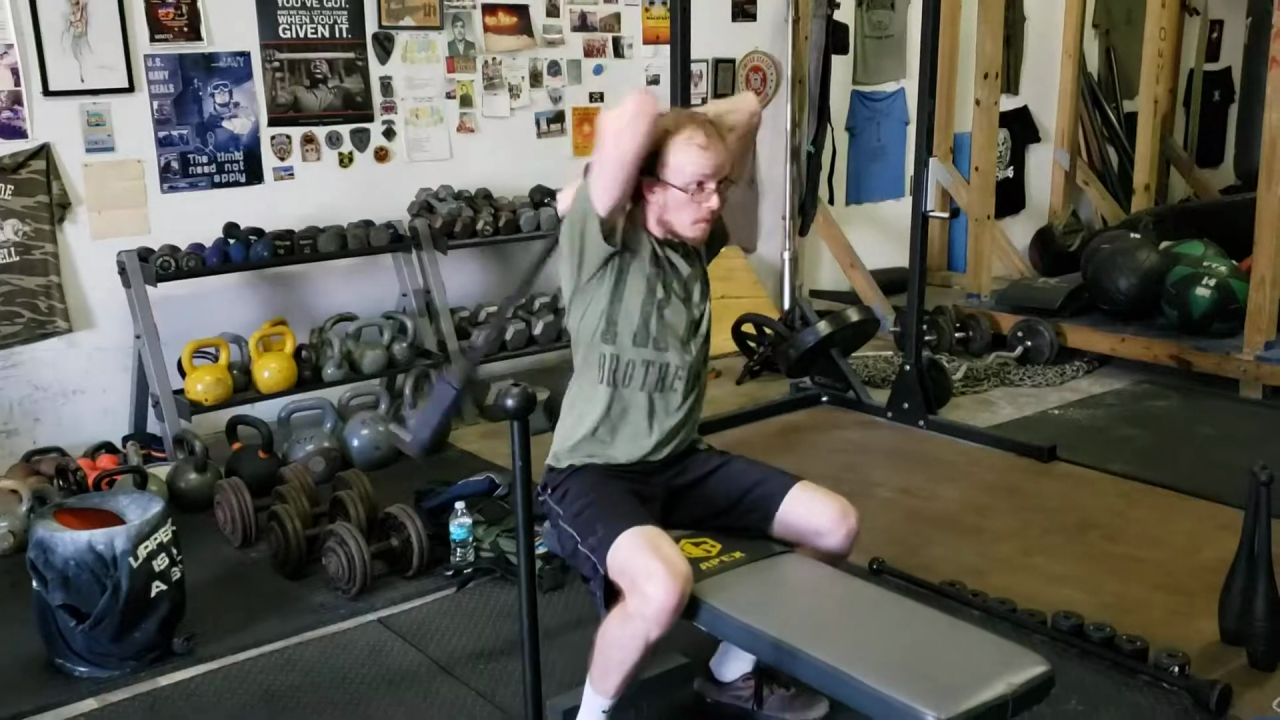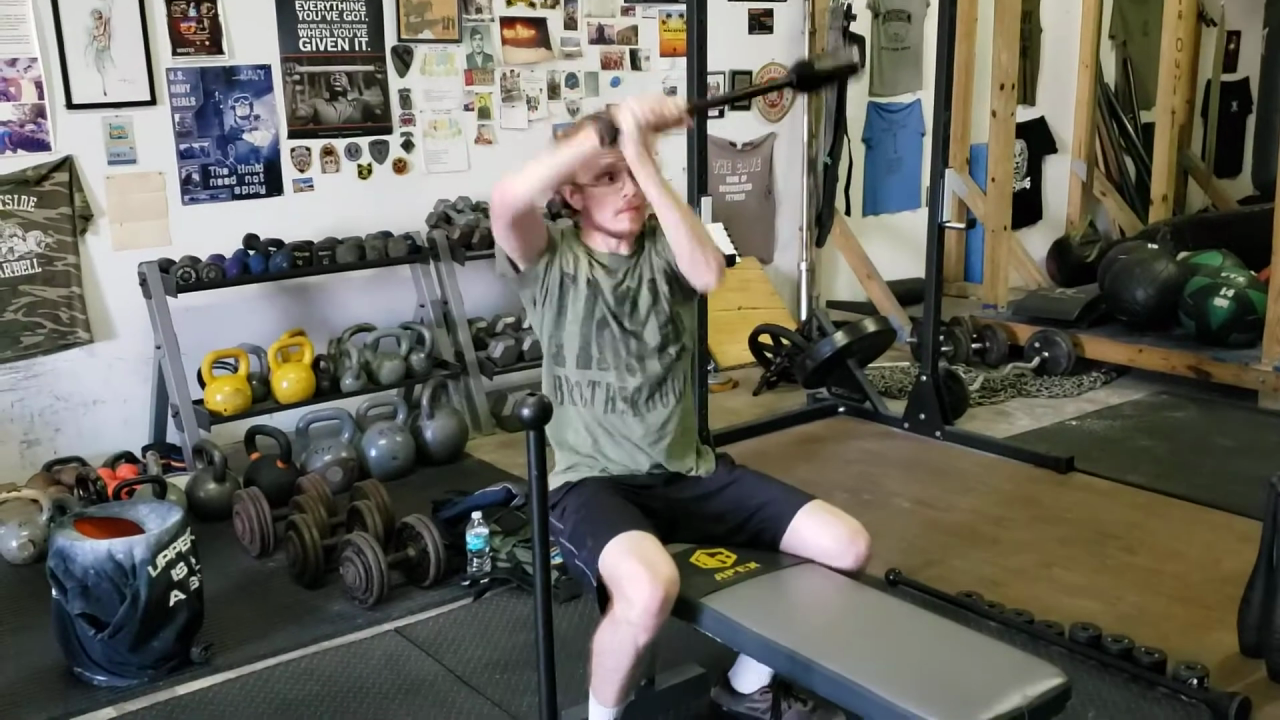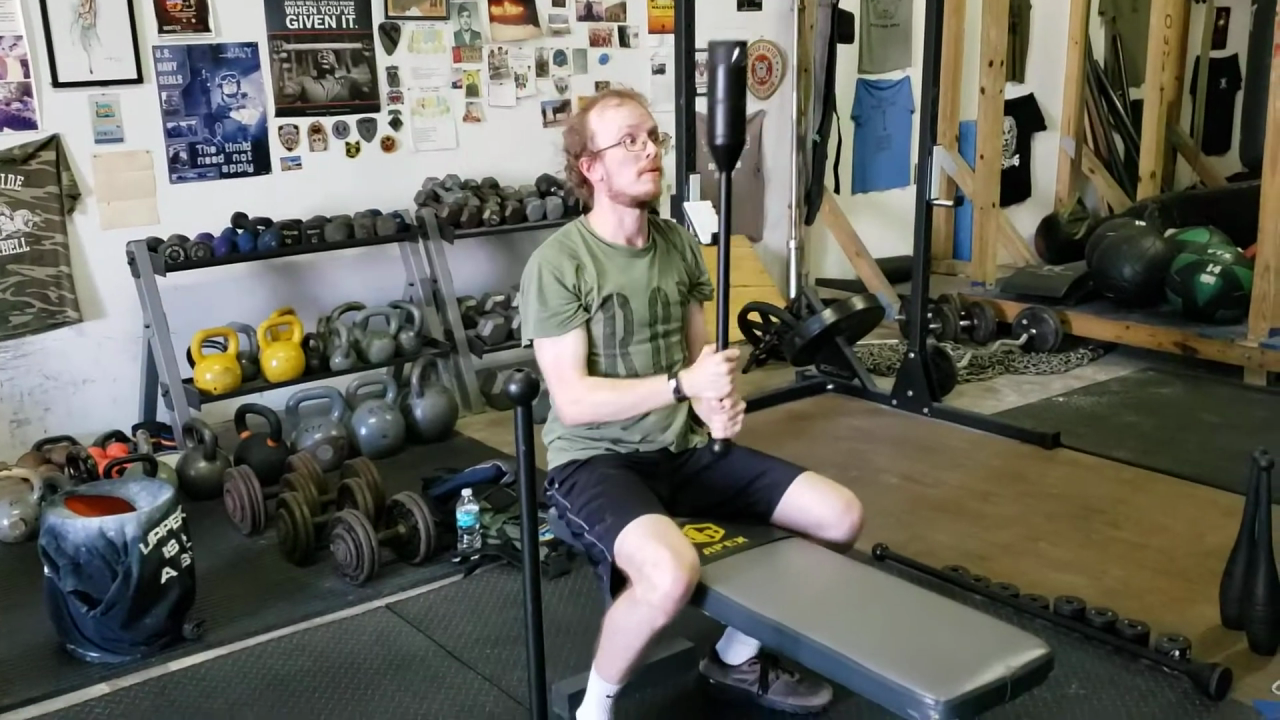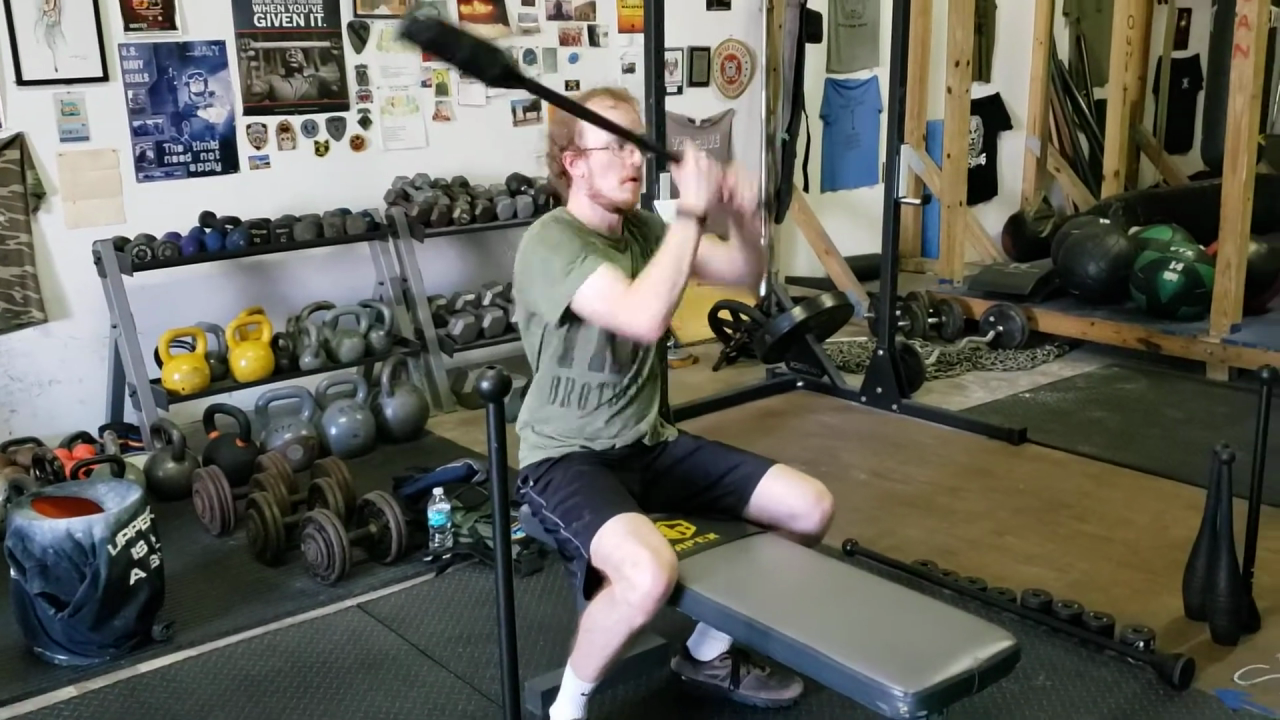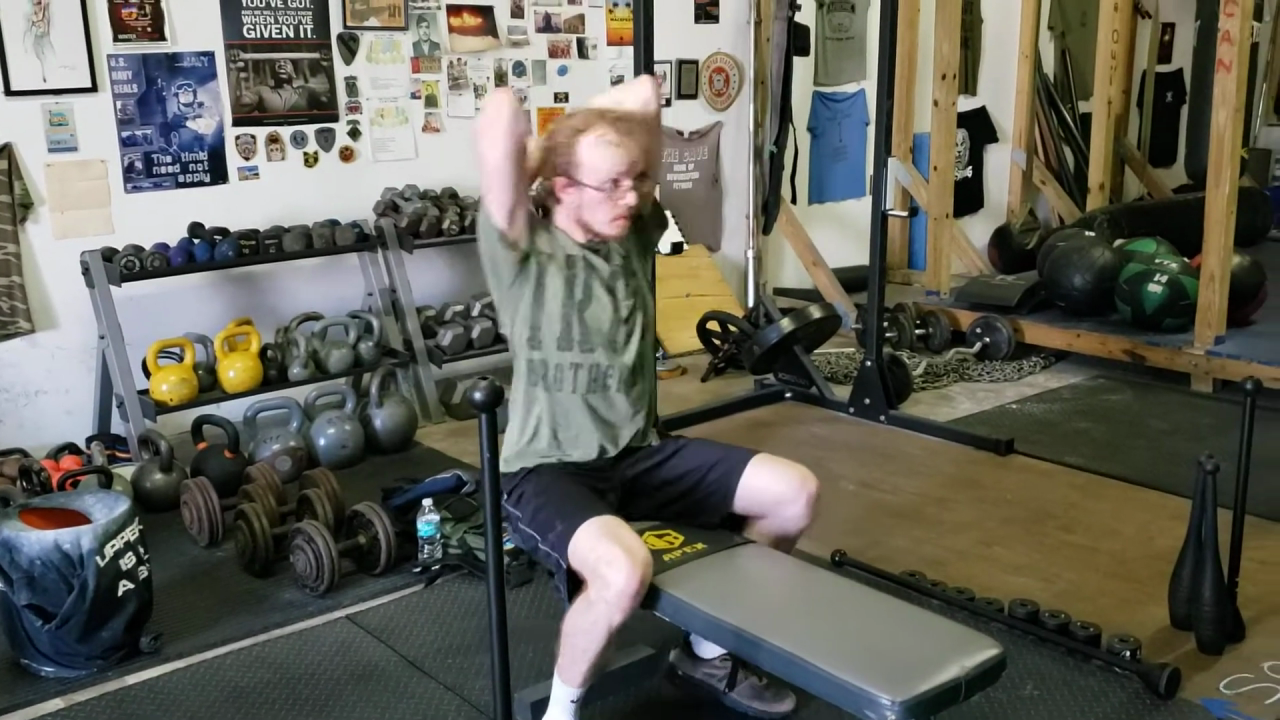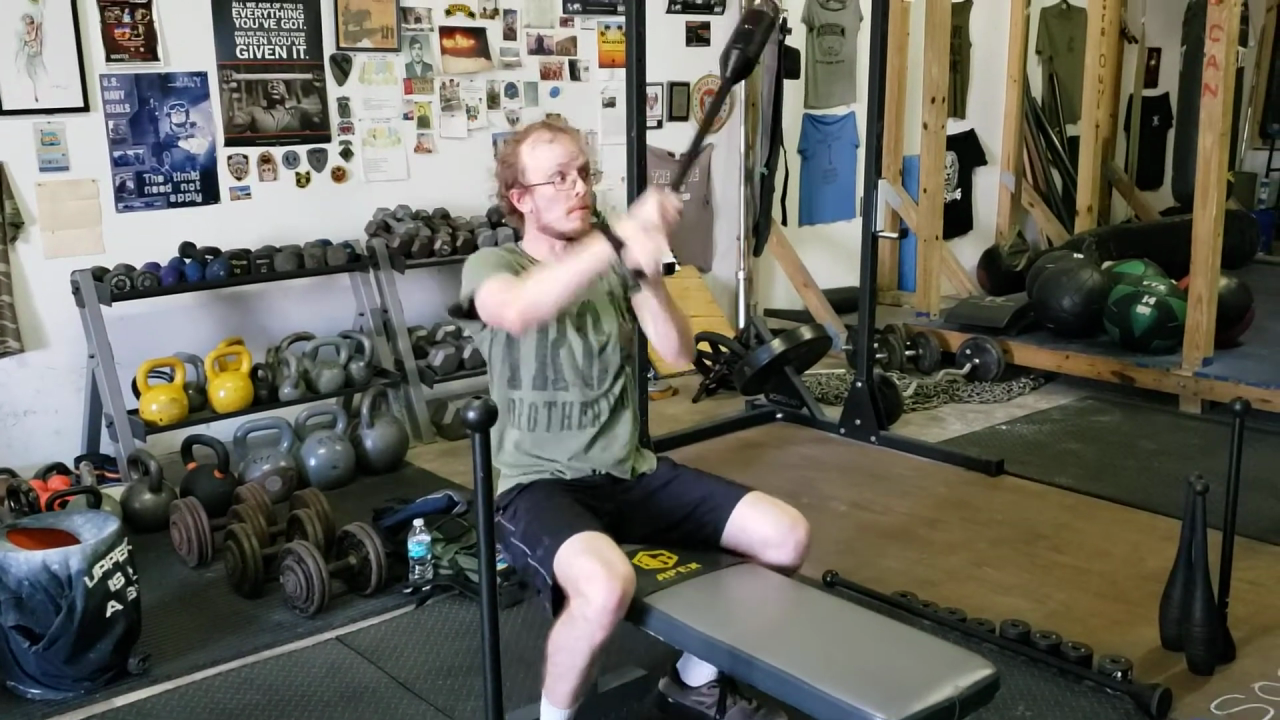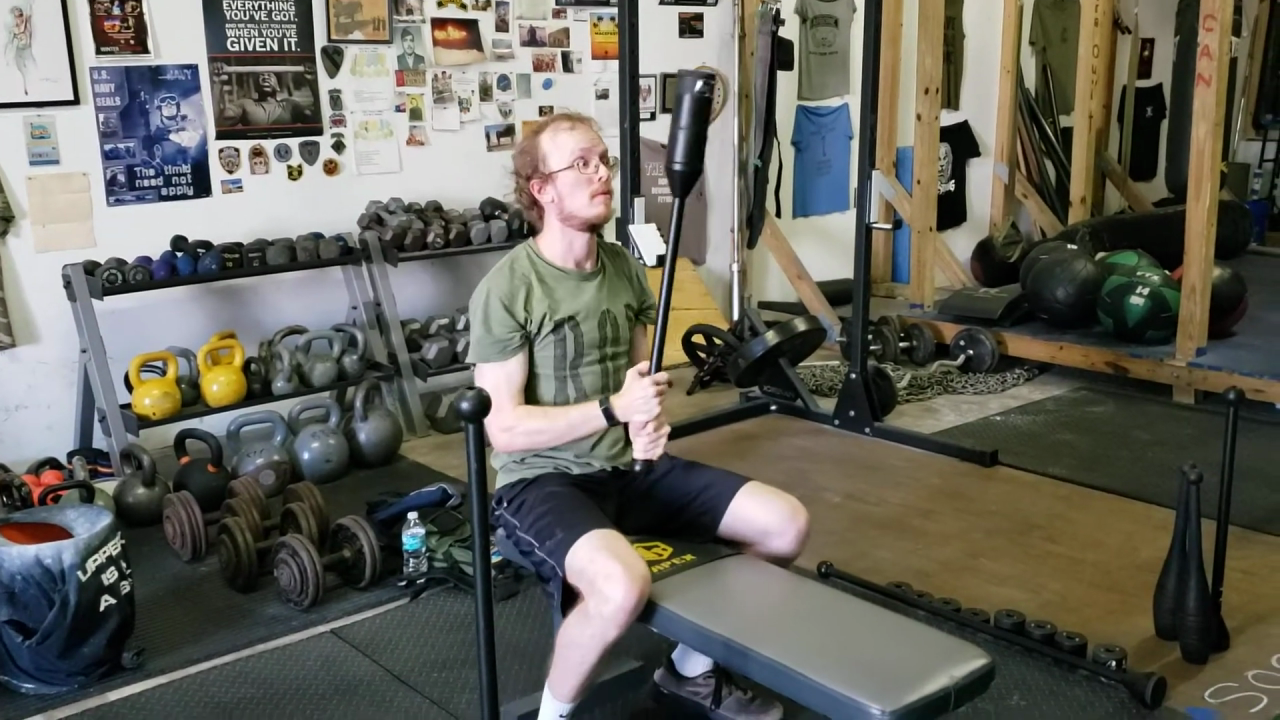
dt=0.5s
person 1, frame 1
left shoulder: (693, 232)
right shoulder: (598, 234)
left elbow: (745, 110)
right elbow: (634, 115)
right wrist: (608, 156)
left hip: (679, 461)
right hip: (592, 470)
left knee: (836, 523)
right knee: (663, 587)
person 1, frame 2
left shoulder: (661, 249)
right shoulder: (548, 255)
left elbow: (706, 274)
right elbow: (507, 200)
left wrist: (643, 151)
right wrist: (613, 128)
left hip: (688, 470)
right hip: (594, 481)
left knee: (848, 547)
right knee: (648, 589)
person 1, frame 3
left shoulder: (678, 243)
right shoulder: (557, 264)
right elbow: (574, 401)
left wrist: (712, 399)
right wrist: (683, 384)
left hip: (681, 448)
right hip: (594, 460)
left knee: (840, 515)
right knee: (669, 574)
left ankle: (737, 656)
person 1, frame 4
left shoulder: (637, 223)
right shoulder: (550, 243)
left elbow: (744, 277)
right elbow: (644, 318)
left wrist: (743, 220)
right wrist: (688, 213)
left hip: (649, 446)
right hip: (566, 460)
left knee: (810, 506)
right knee: (648, 572)
left ankle: (708, 652)
person 1, frame 5
left shoulder: (629, 227)
right shoulder: (520, 241)
left elbow: (643, 95)
right elbow: (500, 107)
right wrist: (528, 168)
left hip: (638, 454)
right hip: (548, 469)
left knee: (794, 493)
right knee: (623, 572)
left ankle: (708, 650)
person 1, frame 6
left shoulder: (614, 266)
right shoulder: (493, 268)
left elbow: (675, 351)
right elbow: (518, 312)
left wrist: (648, 264)
right wrist: (614, 241)
left hip: (630, 473)
right hip: (540, 486)
left knee: (787, 536)
right knee: (604, 587)
person 1, frame 7
left shoulder: (623, 267)
right shoulder: (506, 290)
right elbow: (504, 430)
left wrist: (646, 421)
right wrist: (613, 410)
left hip: (625, 470)
right hip: (541, 482)
left knee: (785, 524)
right knee: (620, 585)
left ankle: (692, 668)
